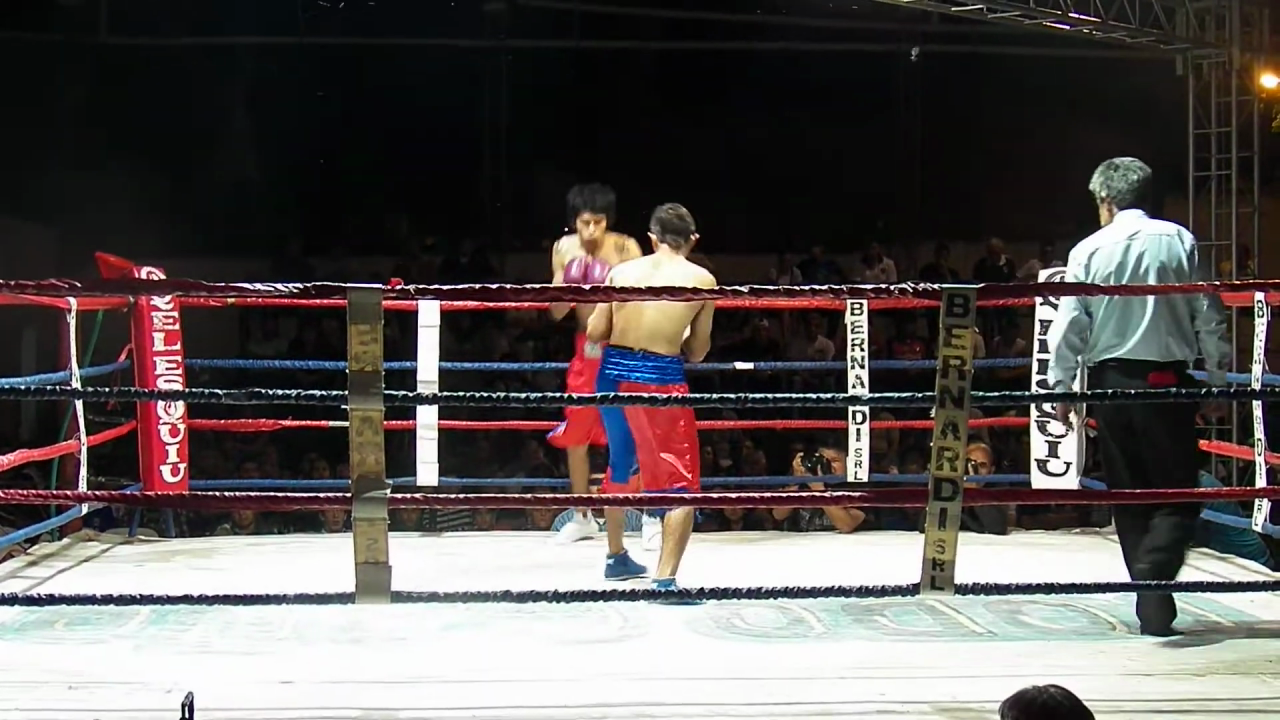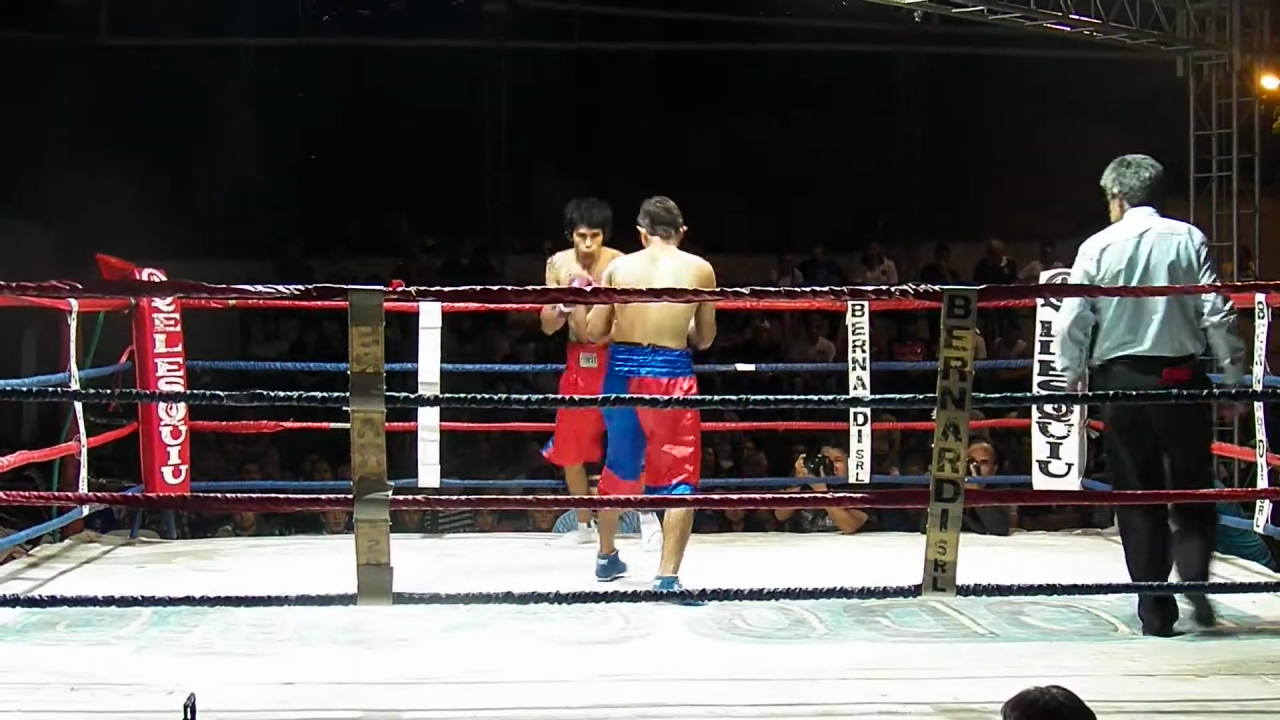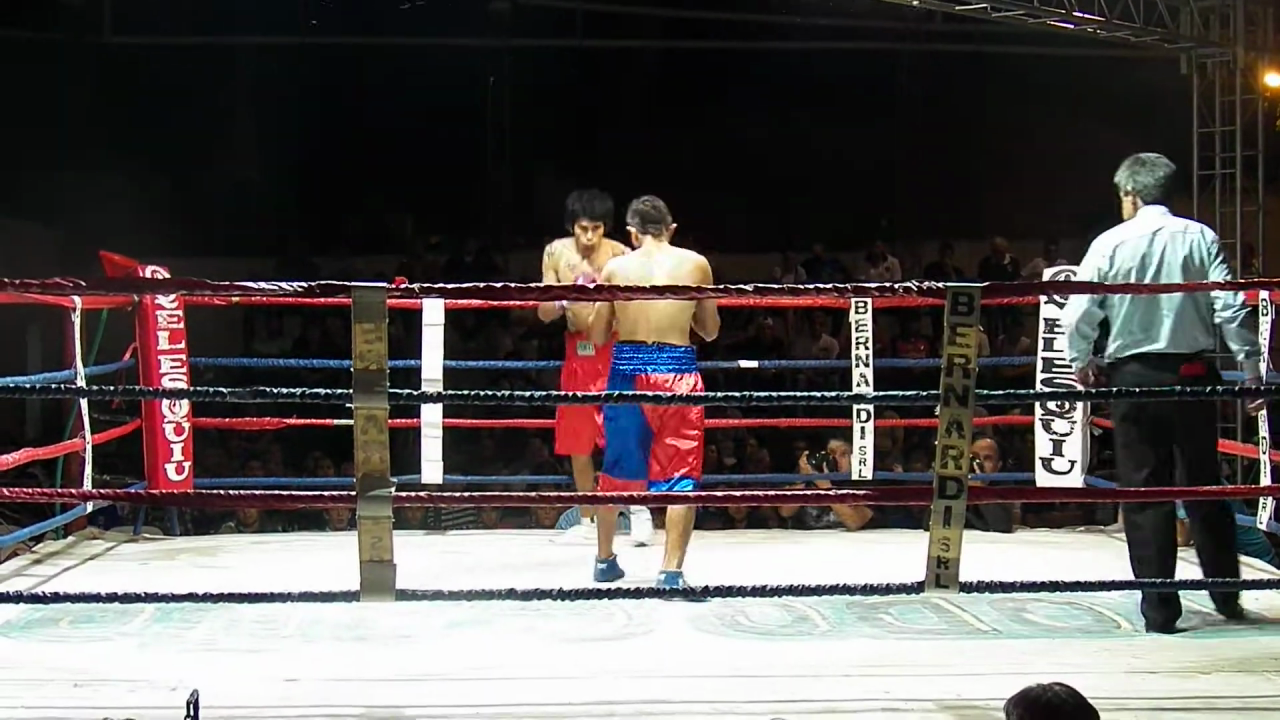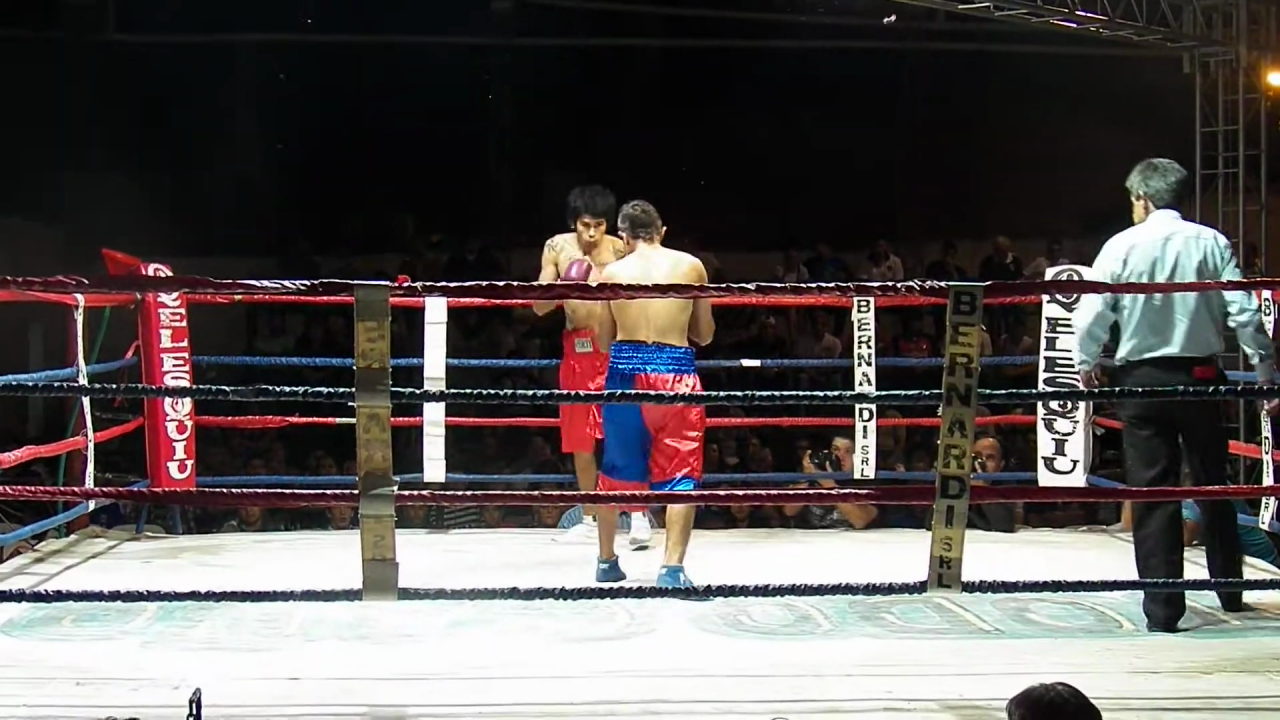
dt=0.1s
person 1, frame 1
left shoulder: (1087, 251)
right shoulder: (1178, 240)
left elbow: (1066, 329)
right elbow: (1209, 317)
left wrist: (1061, 386)
right wrist: (1217, 377)
left hip: (1109, 384)
right hip: (1164, 383)
left knee: (1131, 498)
right knee: (1177, 495)
left ankle: (1153, 608)
right ankle: (1154, 587)
person 1, frame 2
left shoulder: (1097, 246)
right shoulder: (1187, 238)
left elbow: (1071, 320)
right elbow: (1218, 313)
left wrist: (1073, 370)
right wrist: (1235, 376)
left hip: (1120, 379)
right hip: (1177, 378)
left knee: (1138, 496)
right knee: (1193, 490)
left ankle: (1154, 610)
right ankle: (1195, 593)
person 1, frame 3
left shoulder: (1109, 243)
right shoulder: (1199, 237)
left elbow: (1078, 315)
right elbow: (1230, 309)
left wrist: (1081, 359)
right wrist: (1253, 372)
left hip: (1131, 377)
right hip: (1190, 374)
left knee: (1145, 494)
right knee: (1203, 486)
left ankle: (1159, 607)
right ankle: (1224, 590)
person 1, frame 4
left shoulder: (1121, 246)
right shoulder: (1211, 242)
left elbow: (1091, 316)
left wrist: (1086, 365)
left hip: (1143, 380)
right hip: (1200, 377)
left knee: (1152, 495)
right knee: (1212, 486)
left ankle: (1162, 607)
right ankle: (1229, 588)
person 2, frame 1
left shoulder: (622, 271)
right shoulder: (702, 280)
left elbow: (594, 333)
right elbow: (696, 353)
left hip: (614, 375)
right hip: (661, 381)
left knee: (621, 467)
right knee: (680, 483)
left ankle: (616, 556)
right ankle: (665, 579)
person 2, frame 2
left shoulder: (617, 268)
right shoulder: (700, 269)
left elbow: (594, 332)
right elbow: (705, 339)
left hip: (622, 371)
right hip: (670, 375)
left knee: (620, 466)
right knee: (678, 479)
left ankle: (606, 556)
right ankle: (667, 577)
person 2, frame 3
left shoulder: (615, 268)
right shoulder: (697, 264)
left elbow: (597, 333)
right elbow: (710, 331)
left hip: (626, 370)
right hip: (676, 372)
left knee: (619, 467)
right knee: (681, 474)
left ankle: (605, 560)
right ankle: (671, 573)
person 2, frame 4
left shoulder: (612, 273)
right shoulder: (692, 266)
left elbow: (606, 340)
right elbow: (705, 335)
left hip: (625, 371)
right hip: (675, 372)
left knee: (617, 467)
right knee: (681, 472)
left ankle: (607, 561)
right ankle: (672, 568)
person 3, frame 1
left shoulder: (625, 248)
right shoulder: (563, 250)
right elbow: (556, 311)
right wrist: (570, 289)
right hip: (588, 348)
right knee: (573, 436)
right ankle: (584, 517)
person 3, frame 2
left shoulder: (620, 263)
right shoulder: (557, 264)
right elbow: (548, 326)
right wrist: (563, 305)
right hip: (579, 364)
right knee: (567, 450)
right ankle: (583, 525)
person 3, frame 3
left shoulder: (620, 255)
right shoulder: (556, 253)
right elbow: (544, 314)
right wrist: (564, 300)
left hip: (615, 349)
right hip: (577, 352)
right knee: (576, 441)
left ankle: (639, 510)
right ankle: (587, 520)
person 3, frame 4
left shoulder: (621, 251)
right shoulder: (557, 247)
right elbow: (539, 307)
right wrist: (562, 287)
right hip: (576, 349)
right knee: (579, 440)
left ankle: (640, 517)
right ankle: (589, 517)
